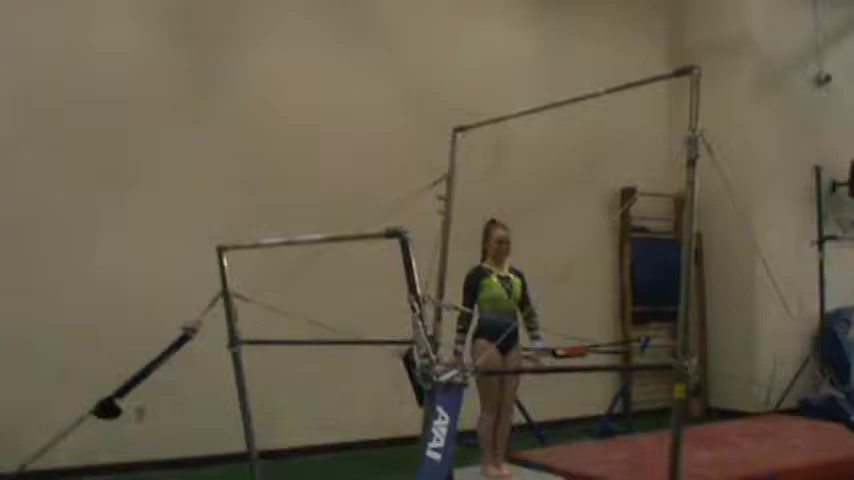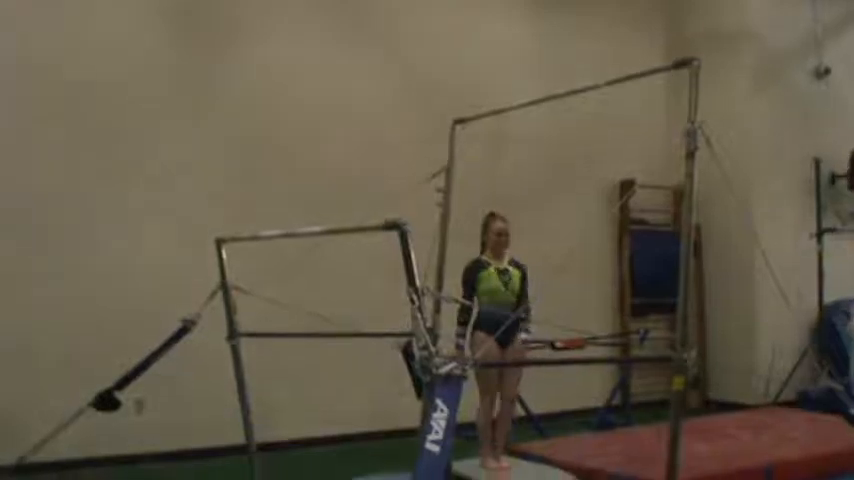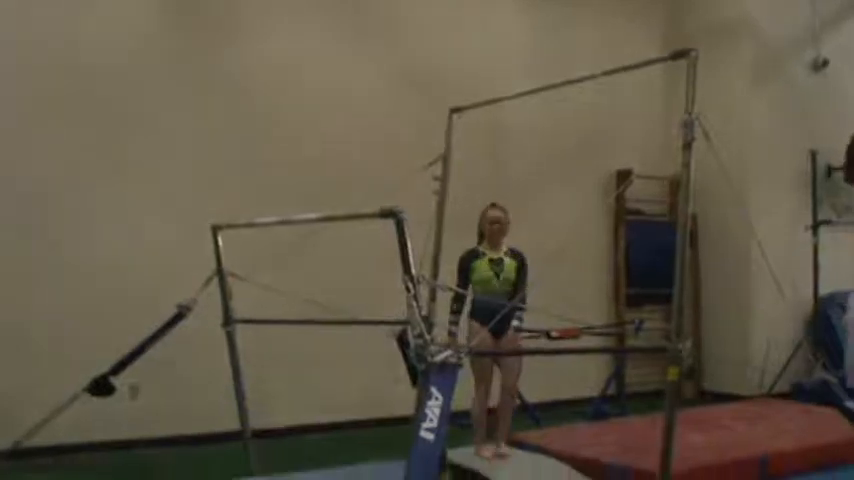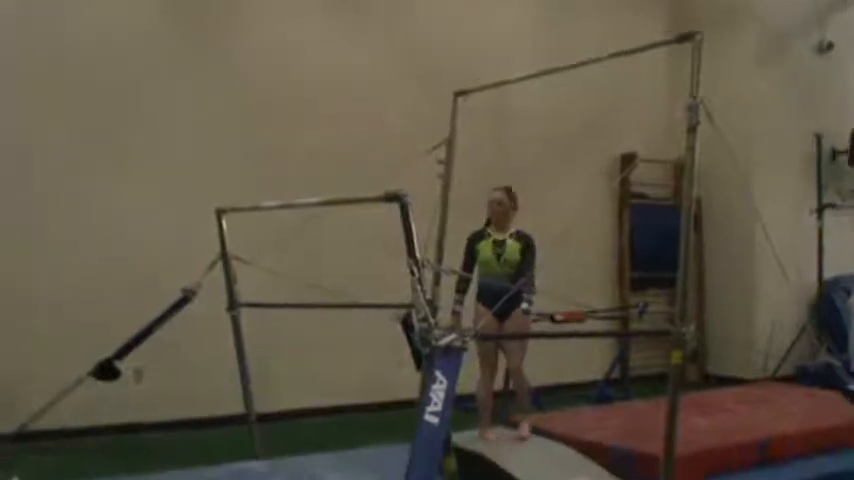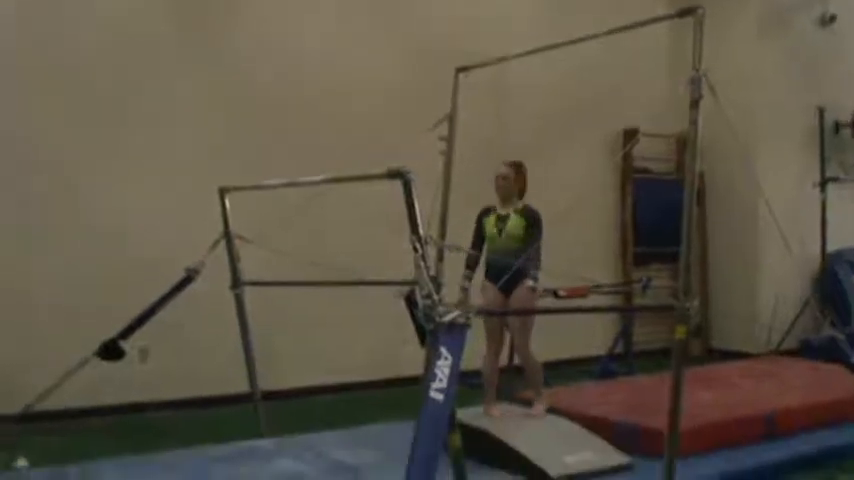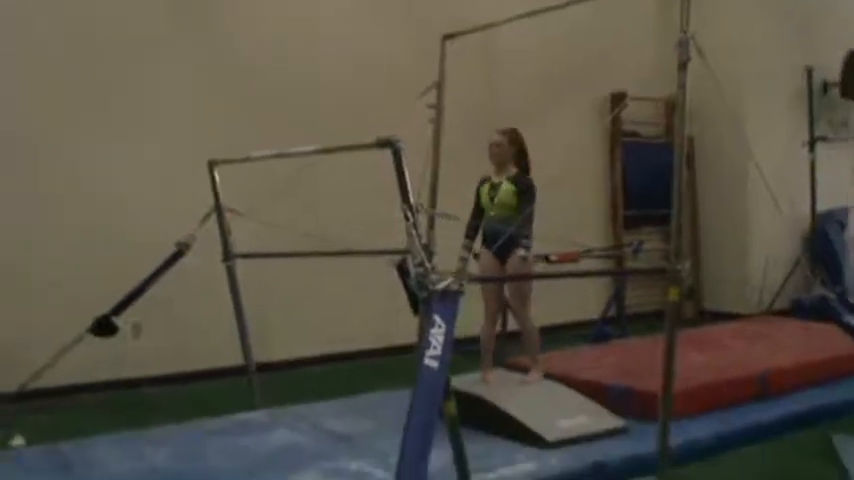
dt=0.1s
person 1, frame 1
left shoulder: (518, 276)
right shoulder: (477, 275)
left elbow: (528, 312)
right elbow: (466, 314)
left wrist: (537, 345)
right wrist: (458, 351)
left hip: (511, 342)
right hip: (486, 341)
left knee: (506, 406)
right knee: (489, 406)
person 1, frame 2
left shoulder: (519, 268)
right shoulder: (475, 268)
left elbow: (523, 305)
right elbow: (465, 306)
left wrist: (524, 338)
right wrist: (459, 344)
left hip: (511, 335)
right hip: (485, 334)
left knee: (509, 397)
right knee: (488, 398)
left ankle: (500, 453)
right ankle: (487, 454)
person 1, frame 3
left shoulder: (517, 258)
right shoulder: (470, 257)
left elbow: (520, 296)
right elbow: (460, 296)
left wrist: (516, 326)
right wrist: (452, 332)
left hip: (508, 325)
right hip: (480, 323)
left knee: (511, 385)
right knee: (482, 386)
left ankle: (501, 440)
right ankle: (480, 442)
person 1, frame 4
left shoulder: (524, 241)
right shoulder: (477, 239)
left elbow: (528, 278)
right elbow: (465, 275)
left wrist: (525, 310)
right wrist: (456, 312)
left hip: (515, 308)
right hip: (487, 306)
left knee: (515, 367)
right knee: (488, 370)
left ankle: (524, 419)
right ankle: (485, 426)
person 1, frame 5
left shoulder: (530, 216)
right shoulder: (486, 214)
left elbow: (534, 254)
right elbow: (475, 251)
left wrist: (531, 287)
right wrist: (465, 287)
left hip: (519, 282)
right hip: (493, 282)
left knee: (521, 344)
right knee: (493, 346)
left ankle: (540, 399)
right ankle: (490, 402)
person 1, frame 6
left shoulder: (523, 182)
right shoulder: (483, 184)
left elbow: (526, 222)
right elbow: (475, 220)
left wrist: (524, 256)
right wrist: (464, 256)
left hip: (514, 249)
right hip: (489, 249)
left knee: (521, 311)
right knee: (491, 313)
left ankle: (535, 366)
right ankle: (486, 368)
